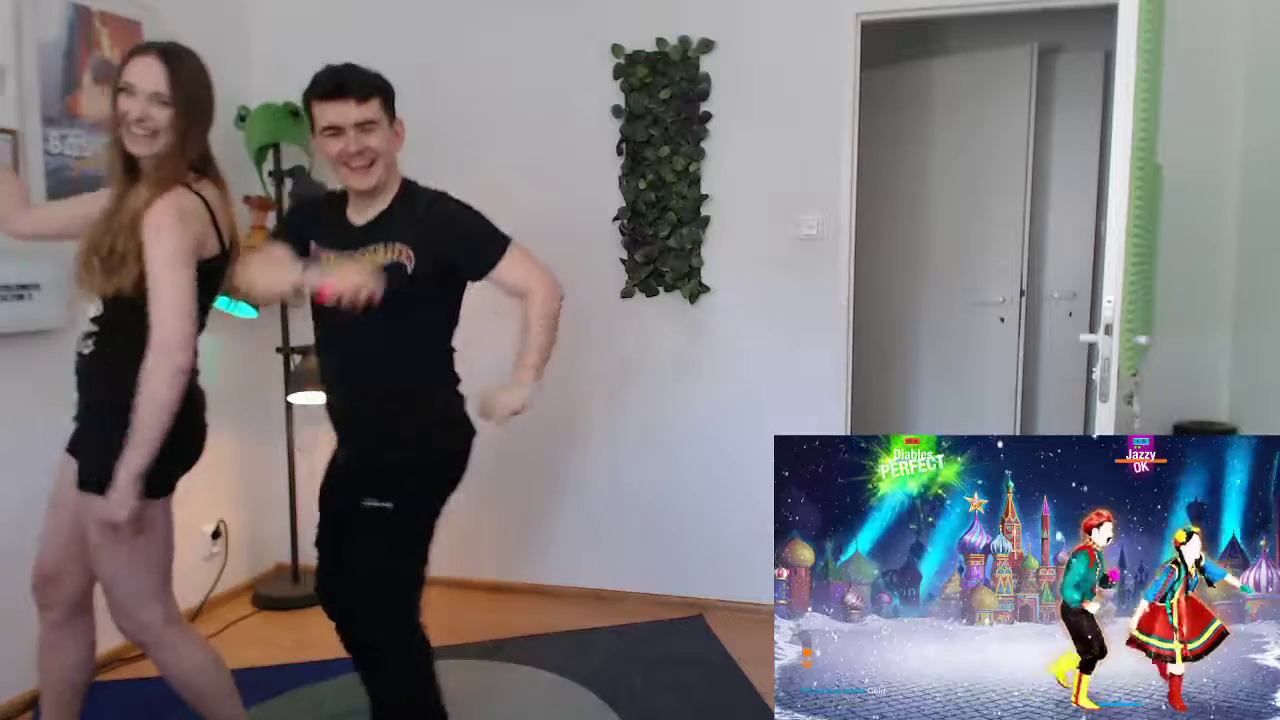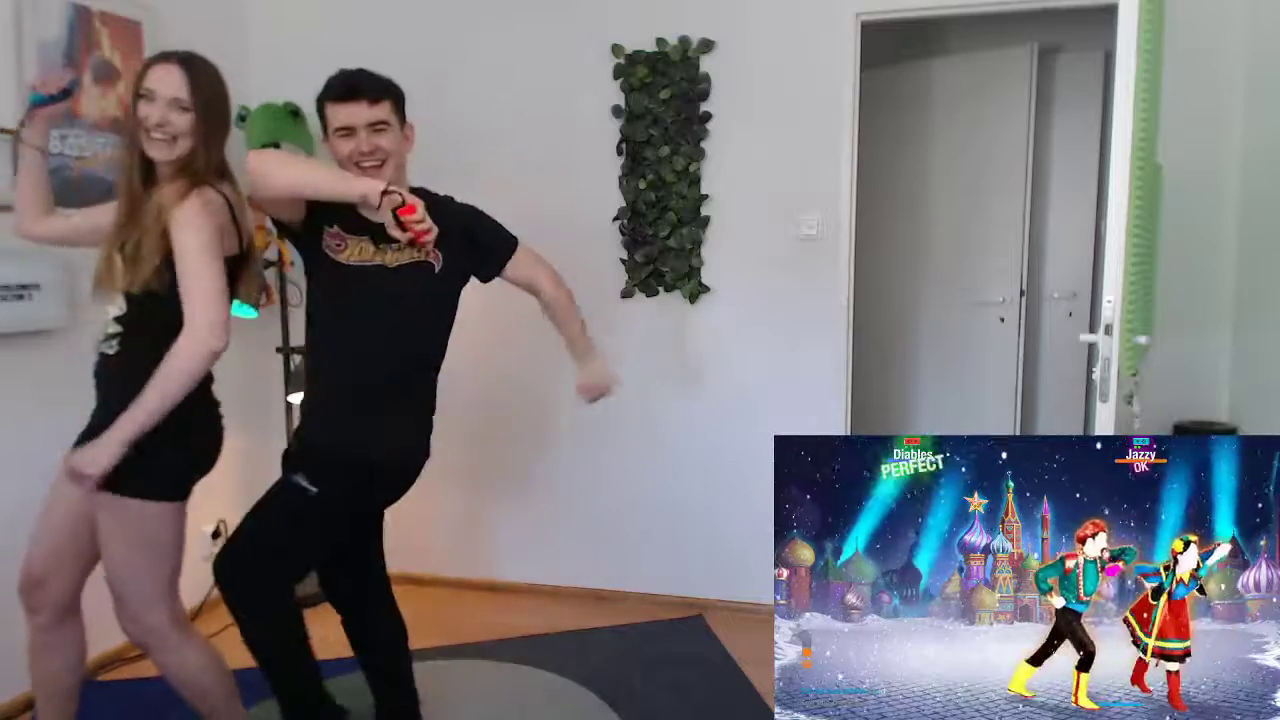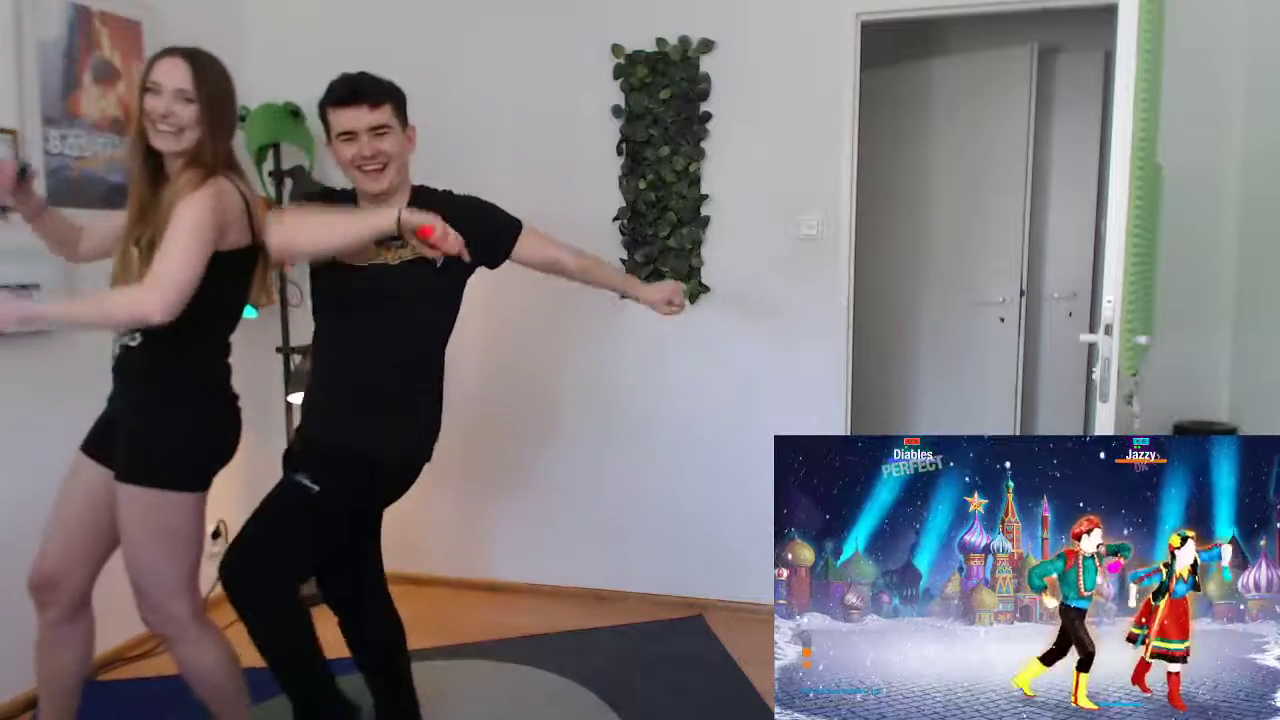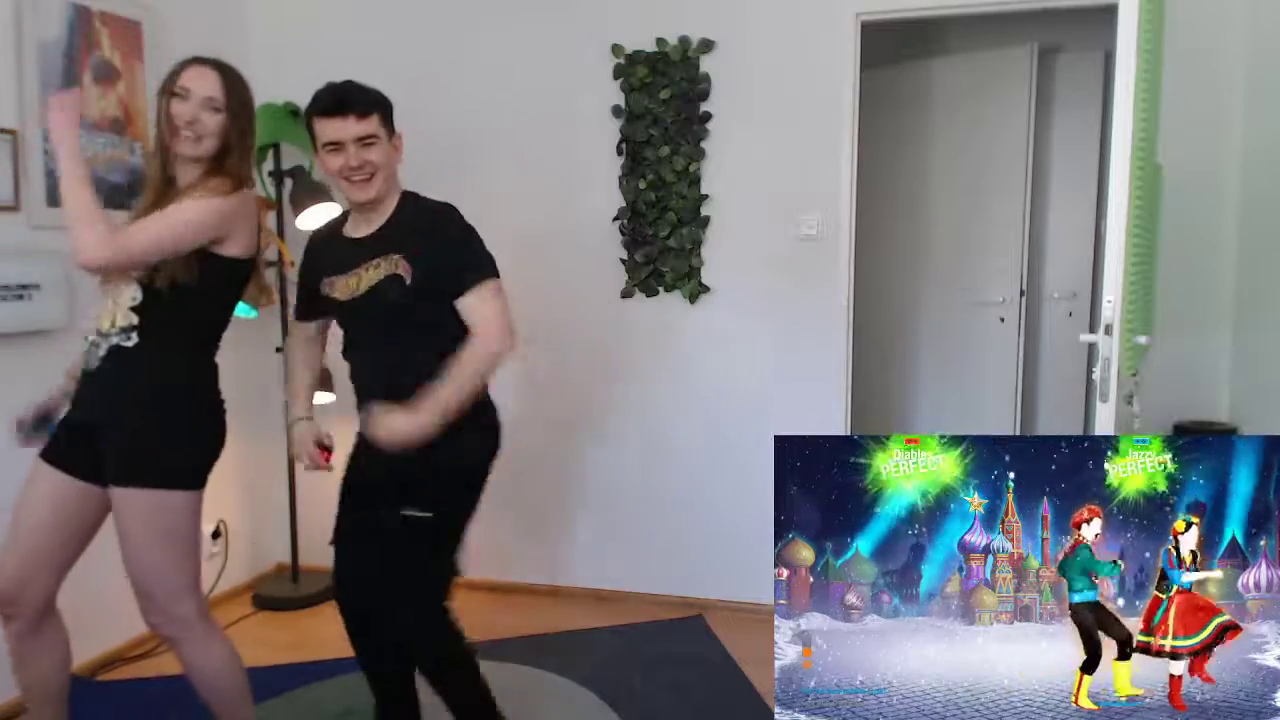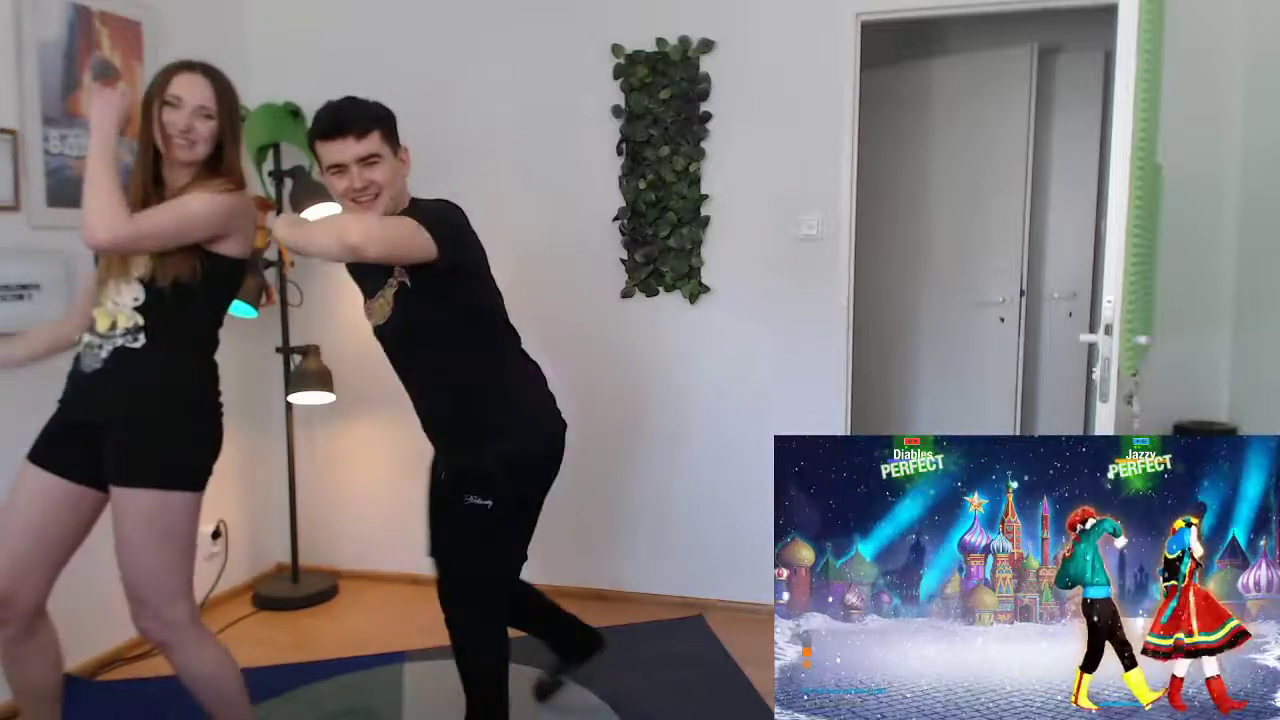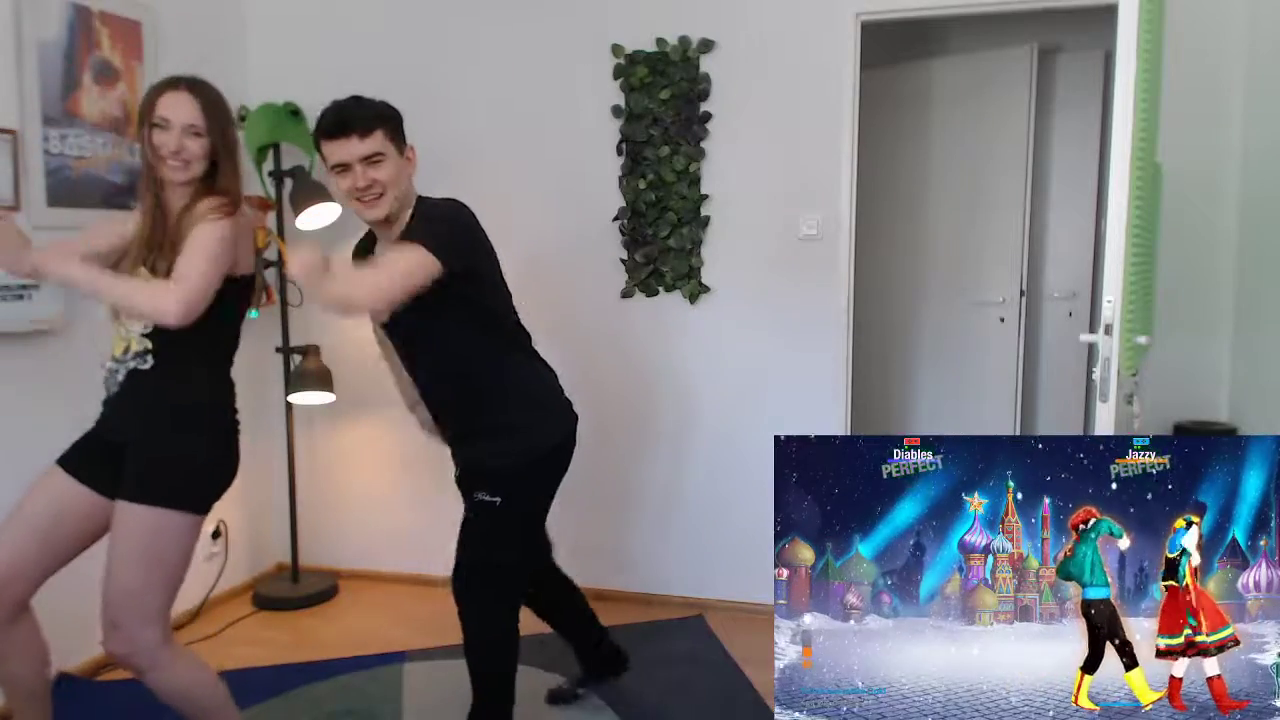
dt=0.3s
person 1, frame 1
left shoulder: (172, 207)
right shoulder: (140, 194)
left elbow: (171, 350)
left wrist: (128, 473)
left hip: (140, 425)
right hip: (114, 413)
left knee: (145, 616)
right knee: (57, 584)
person 1, frame 2
left shoulder: (197, 205)
right shoulder: (148, 202)
left elbow: (208, 333)
right elbow: (37, 224)
left wrist: (117, 438)
right wrist: (33, 135)
left hip: (161, 427)
right hip: (129, 413)
left knee: (149, 620)
right knee: (44, 588)
person 1, frame 3
left shoulder: (209, 194)
right shoulder: (163, 196)
left elbow: (157, 303)
right elbow: (76, 244)
left hip: (179, 415)
right hip: (140, 408)
left knee: (170, 612)
right knee: (54, 583)
person 1, frame 4
left shoulder: (226, 202)
right shoulder: (161, 202)
left elbow: (95, 251)
left wrist: (67, 140)
right wrist: (66, 387)
left hip: (165, 415)
right hip: (99, 408)
left knee: (174, 615)
person 1, frame 5
left shoulder: (225, 204)
right shoulder: (144, 202)
left elbow: (105, 231)
right elbow: (86, 318)
left wrist: (102, 129)
left hip: (165, 415)
right hip: (86, 408)
left knee: (164, 619)
person 1, frame 6
left shoulder: (220, 219)
right shoulder: (149, 222)
left elbow: (174, 306)
left wrist: (75, 268)
left hip: (187, 438)
right hip: (122, 429)
left knee: (133, 640)
person 2, frame 1
left shoulder: (438, 218)
right shoulder: (313, 220)
left elbow: (542, 288)
right elbow: (250, 274)
left wrist: (523, 382)
right wrist: (312, 277)
left hip: (420, 450)
right hip: (356, 449)
left knee: (381, 606)
right knee: (340, 591)
person 2, frame 2
left shoulder: (450, 223)
right shoulder: (318, 213)
left elbow: (540, 278)
right elbow: (259, 170)
left wrist: (587, 359)
right wrist: (375, 194)
left hip: (379, 448)
right hip: (329, 442)
left knee: (245, 573)
right knee: (356, 588)
person 2, frame 3
left shoulder: (456, 216)
right shoulder: (327, 214)
left elbow: (555, 255)
right elbow: (281, 238)
left wrist: (641, 290)
right wrist: (395, 218)
left hip: (381, 443)
right hip: (333, 438)
left knee: (251, 572)
right knee: (350, 585)
person 2, frame 4
left shoulder: (437, 226)
right shoulder: (321, 248)
left elbow: (495, 333)
right elbow: (307, 333)
left wrist: (425, 415)
right wrist: (301, 415)
left hip: (450, 448)
right hip: (380, 451)
left knee: (413, 604)
right knee: (356, 593)
person 2, frame 5
left shoulder: (441, 221)
right shoulder: (368, 259)
left elbow: (356, 239)
left wrist: (283, 228)
left hip: (517, 446)
right hip: (457, 452)
left knee: (477, 591)
right knee: (460, 586)
right ankle: (574, 639)
person 2, frame 6
left shoulder: (447, 224)
right shoulder: (369, 253)
left elbow: (360, 295)
left wrist: (309, 271)
right wrist: (444, 423)
left hip: (528, 439)
right hip: (478, 446)
left knee: (483, 585)
right knee: (519, 569)
right ankle: (601, 657)
person 3, frame 1
left shoulder: (1097, 553)
right shoulder: (1083, 555)
left elbow: (1099, 582)
right elbow: (1067, 587)
left wrist: (1110, 578)
right wrist: (1084, 603)
left hip: (1082, 608)
right hip: (1072, 610)
left knee: (1099, 650)
right knee: (1090, 652)
left ankle: (1060, 667)
right ankle: (1079, 697)
person 3, frame 2
left shoulder: (1102, 558)
right shoulder: (1068, 561)
left elbow: (1131, 552)
right elbow: (1040, 575)
left wrist: (1120, 564)
right wrist: (1051, 595)
left hip: (1075, 614)
right hip: (1066, 613)
left knee: (1048, 650)
right knee: (1088, 651)
left ankle: (1017, 683)
right ankle: (1079, 697)
person 3, frame 3
left shoulder: (1099, 553)
right shoulder: (1067, 558)
left elbow: (1125, 548)
right elbow: (1035, 573)
left wrist: (1120, 559)
right wrist: (1044, 595)
left hip: (1081, 611)
right hip: (1070, 611)
left knee: (1059, 650)
right knee: (1088, 651)
left ankle: (1023, 678)
right ankle: (1079, 697)
person 3, frame 4
left shoulder: (1081, 547)
right shoulder: (1081, 550)
left elbow: (1062, 569)
right elbow: (1102, 569)
right wrist: (1118, 565)
left hip: (1092, 604)
right hip: (1080, 606)
left knee: (1125, 638)
right knee: (1094, 652)
left ankle: (1122, 686)
right ankle: (1079, 697)
person 3, frame 5
left shoulder: (1069, 555)
right shoulder: (1083, 540)
left elbow: (1061, 583)
right elbow: (1105, 524)
right wrist: (1119, 536)
left hip: (1103, 602)
right hip: (1096, 603)
left knee: (1124, 648)
right knee: (1095, 651)
left ankle: (1144, 695)
right ankle: (1079, 696)
person 3, frame 6
left shoulder: (1072, 551)
right shoulder: (1084, 538)
left elbow: (1061, 573)
right elbow: (1104, 524)
right wrist: (1121, 536)
left hip: (1104, 603)
right hip: (1094, 604)
left knee: (1124, 647)
right knee: (1096, 652)
left ankle: (1144, 695)
right ankle: (1079, 697)
person 4, frame 1
left shoulder: (1199, 560)
right shoulder: (1173, 569)
left elbow: (1219, 572)
right elbow: (1151, 593)
left wrist: (1241, 585)
right wrist: (1136, 618)
left hip: (1184, 605)
right hip: (1167, 609)
left knee: (1202, 636)
right knee: (1180, 649)
left ankle: (1163, 663)
right ankle: (1175, 695)
person 4, frame 2
left shoulder: (1198, 562)
right shoulder: (1164, 572)
left elbow: (1226, 547)
right elbow: (1139, 570)
left wrist: (1208, 564)
right wrist: (1148, 584)
left hip: (1179, 607)
right hip: (1161, 608)
left knee: (1152, 643)
right knee: (1173, 649)
left ankle: (1137, 678)
right ankle: (1174, 695)
person 4, frame 3
left shoulder: (1196, 559)
right shoulder: (1164, 571)
left elbow: (1226, 548)
right elbow: (1135, 577)
left wrist: (1225, 564)
right wrist: (1132, 598)
left hip: (1181, 607)
right hip: (1163, 608)
left knee: (1154, 645)
right knee: (1175, 650)
left ankle: (1138, 677)
right ankle: (1174, 695)
person 4, frame 4
left shoulder: (1194, 556)
right shoulder: (1168, 553)
right elbow: (1179, 576)
right wrist: (1209, 574)
left hip: (1188, 601)
right hip: (1170, 605)
left knee: (1221, 628)
right knee: (1180, 651)
left ankle: (1196, 666)
right ankle: (1174, 695)
person 4, frame 5
left shoulder: (1187, 554)
right shoulder: (1173, 545)
right elbow: (1185, 534)
right wrist: (1197, 548)
left hip: (1197, 601)
right hip: (1181, 604)
left knee: (1209, 648)
right knee: (1189, 651)
left ankle: (1221, 699)
right ankle: (1174, 695)
person 4, frame 6
left shoulder: (1187, 554)
right shoulder: (1177, 544)
right elbow: (1178, 535)
right wrist: (1194, 552)
left hip: (1195, 603)
right hip: (1180, 603)
left knee: (1209, 648)
right knee: (1191, 649)
left ankle: (1222, 700)
right ankle: (1174, 695)
